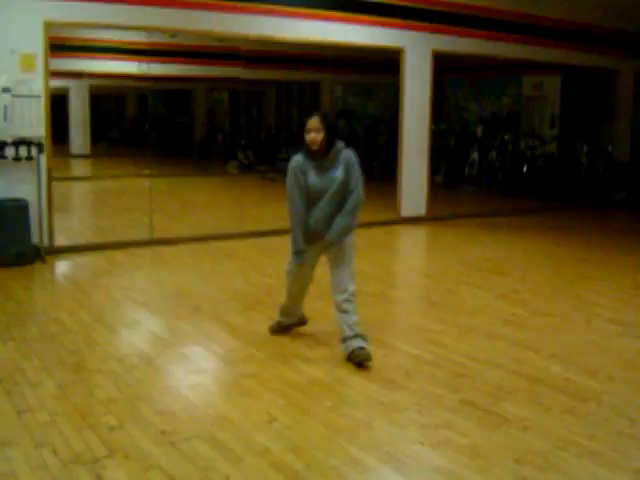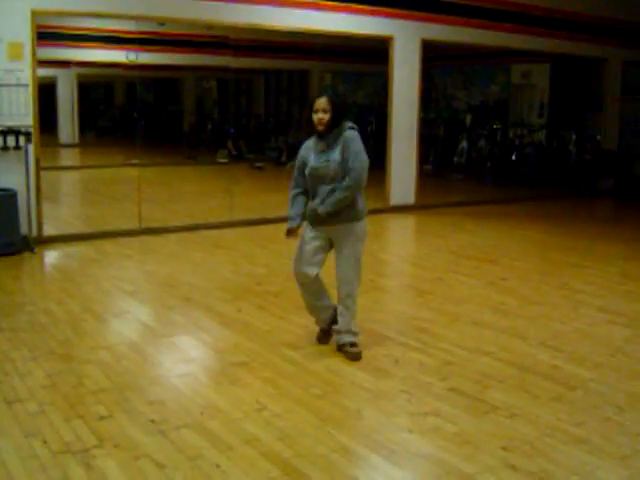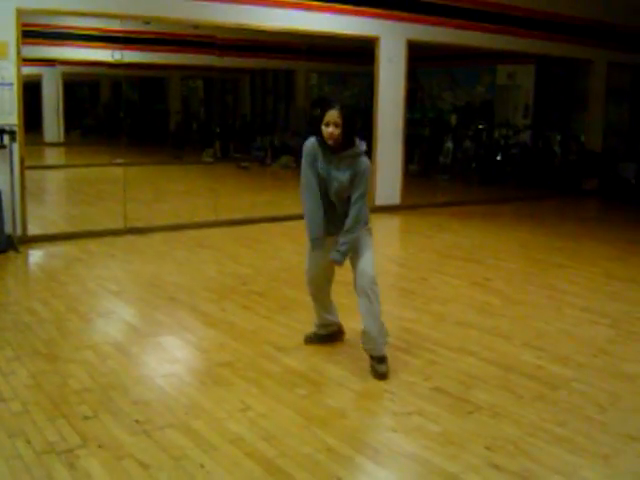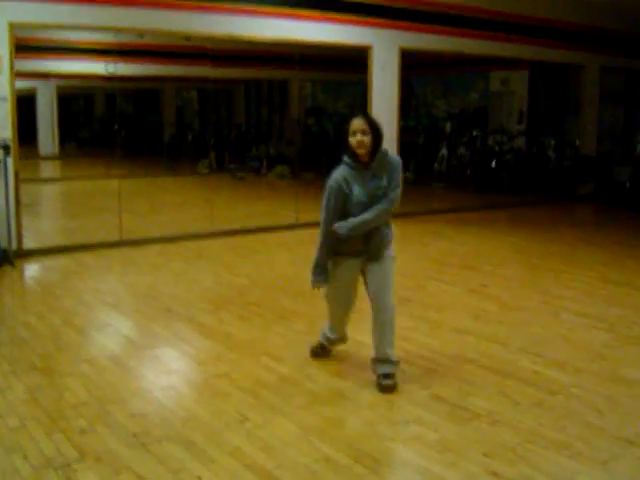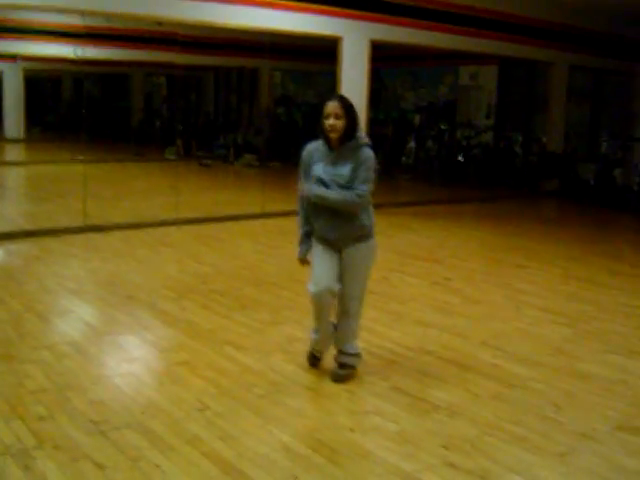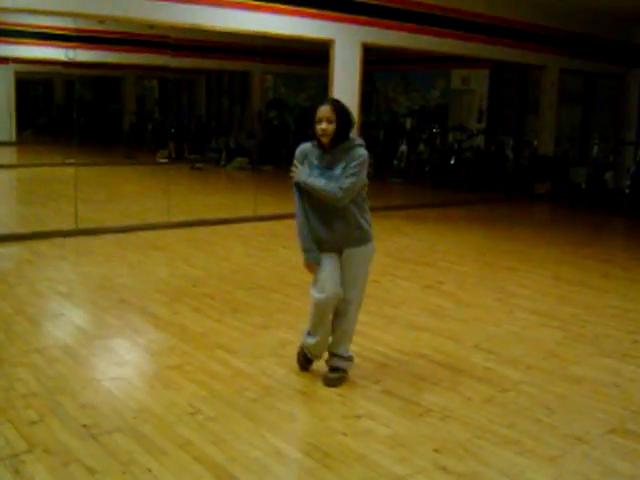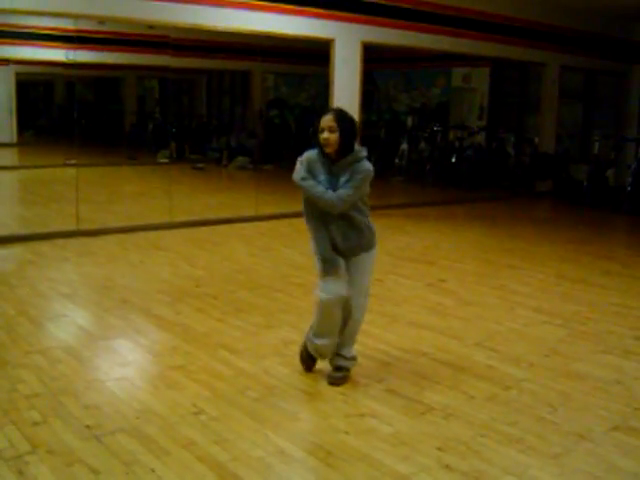
dt=0.3s
person 1, frame 1
left shoulder: (346, 158)
right shoulder: (298, 164)
left elbow: (356, 197)
right elbow: (297, 211)
left wrist: (336, 232)
right wrist: (298, 249)
left hip: (340, 234)
right hip: (309, 235)
left knee: (344, 288)
right knee: (297, 279)
left ankle: (355, 343)
right ankle: (289, 317)
person 1, frame 2
left shoulder: (350, 138)
right shoulder: (308, 148)
left elbow: (357, 178)
right elbow: (298, 187)
left wrist: (325, 206)
right wrist: (294, 219)
left hip: (349, 222)
right hip: (317, 223)
left knee: (347, 281)
right knee: (304, 271)
left ankle: (346, 335)
right ankle: (327, 317)
person 1, frame 3
left shoulder: (360, 162)
right shoulder: (312, 148)
left elbow: (358, 207)
right elbow: (310, 193)
left wrist: (344, 247)
right wrist: (316, 237)
left hip: (356, 231)
right hip: (326, 230)
left knee: (365, 279)
right knee: (316, 280)
left ankle: (376, 348)
right ankle: (329, 327)
person 1, frame 4
left shoulder: (391, 165)
right shoulder: (340, 178)
left elbow: (386, 207)
right elbow: (329, 225)
left wrist: (350, 228)
right wrist: (320, 268)
left hip: (379, 249)
right hip: (344, 251)
left knee: (383, 306)
right knee: (338, 303)
left ankle: (385, 365)
right ankle: (332, 337)
person 1, frame 5
left shoulder: (364, 155)
right shoulder: (312, 152)
left elbow: (356, 200)
right elbow: (305, 200)
left wrist: (315, 193)
right wrist: (304, 243)
left hip: (358, 239)
right hip: (324, 238)
left knee: (351, 298)
right knee: (322, 290)
left ankle: (347, 356)
right ankle: (319, 344)
person 1, frame 6
left shoulder: (358, 156)
right shoulder: (304, 153)
left elbow: (341, 194)
right elbow: (301, 203)
left wrist: (305, 178)
right wrist: (308, 248)
left hip: (356, 241)
right hip: (323, 241)
left knee: (349, 301)
right knee: (326, 296)
left ankle: (340, 360)
right ankle: (311, 346)
person 1, frame 7
left shoulder: (363, 168)
right shoulder: (309, 161)
left elbow: (337, 203)
right elbow: (312, 210)
left wrist: (302, 182)
right wrist: (325, 255)
left hip: (359, 245)
right hip: (327, 245)
left knee: (354, 306)
right knee: (331, 297)
left ankle: (342, 360)
right ankle: (317, 344)
